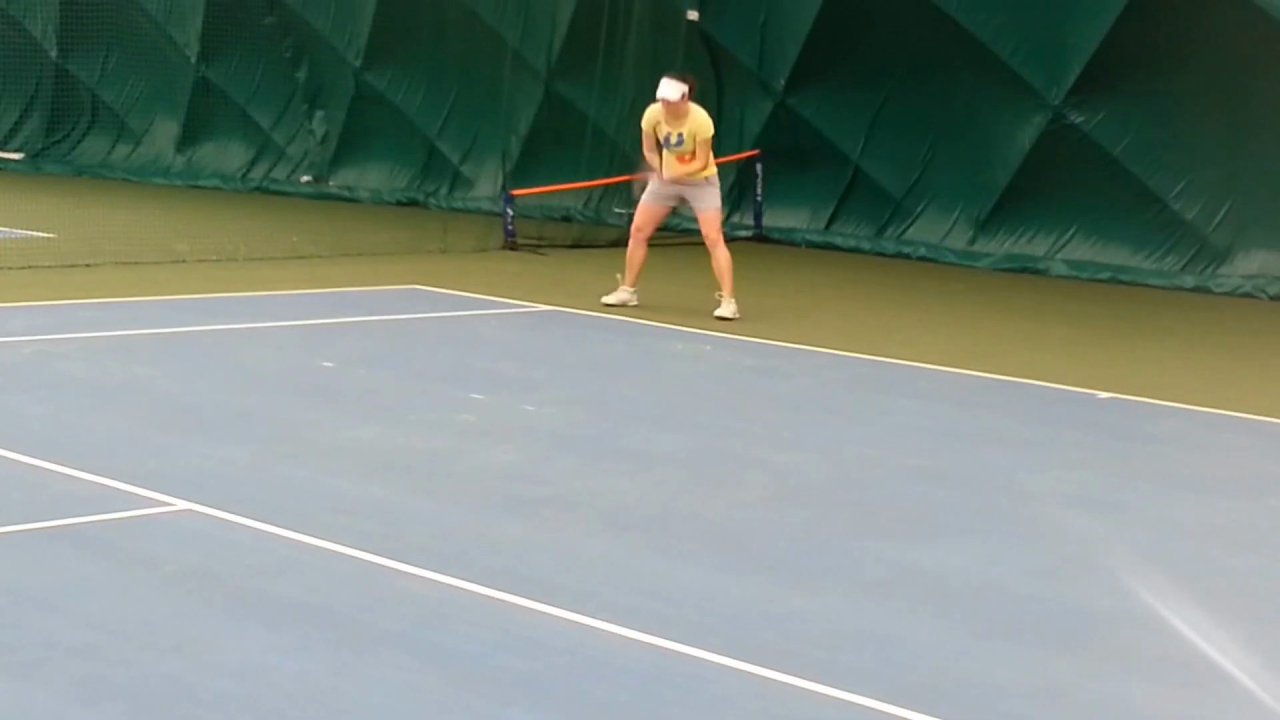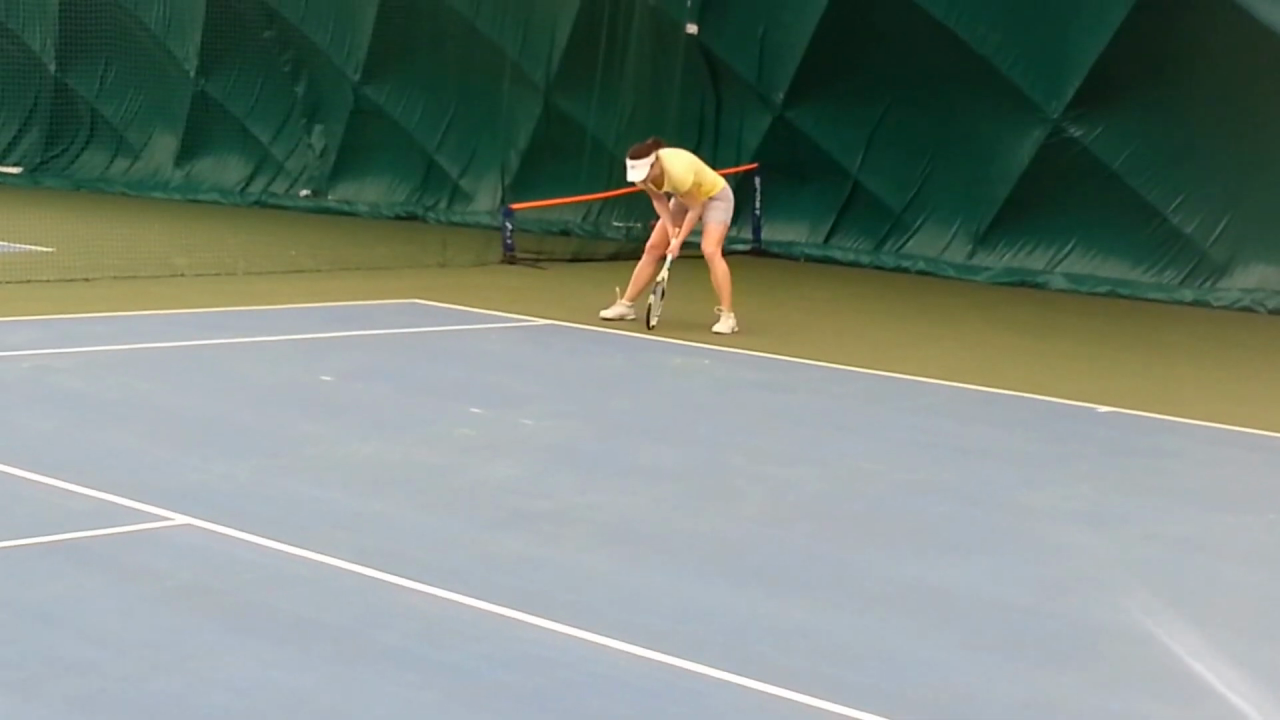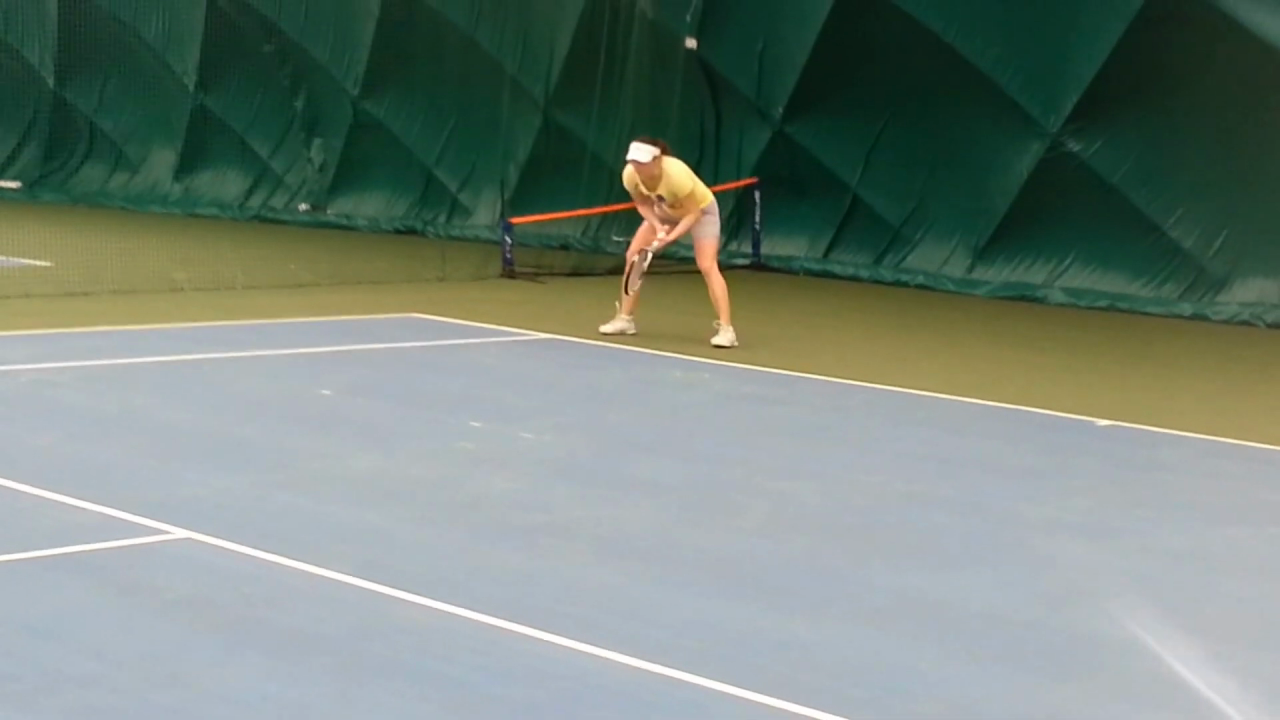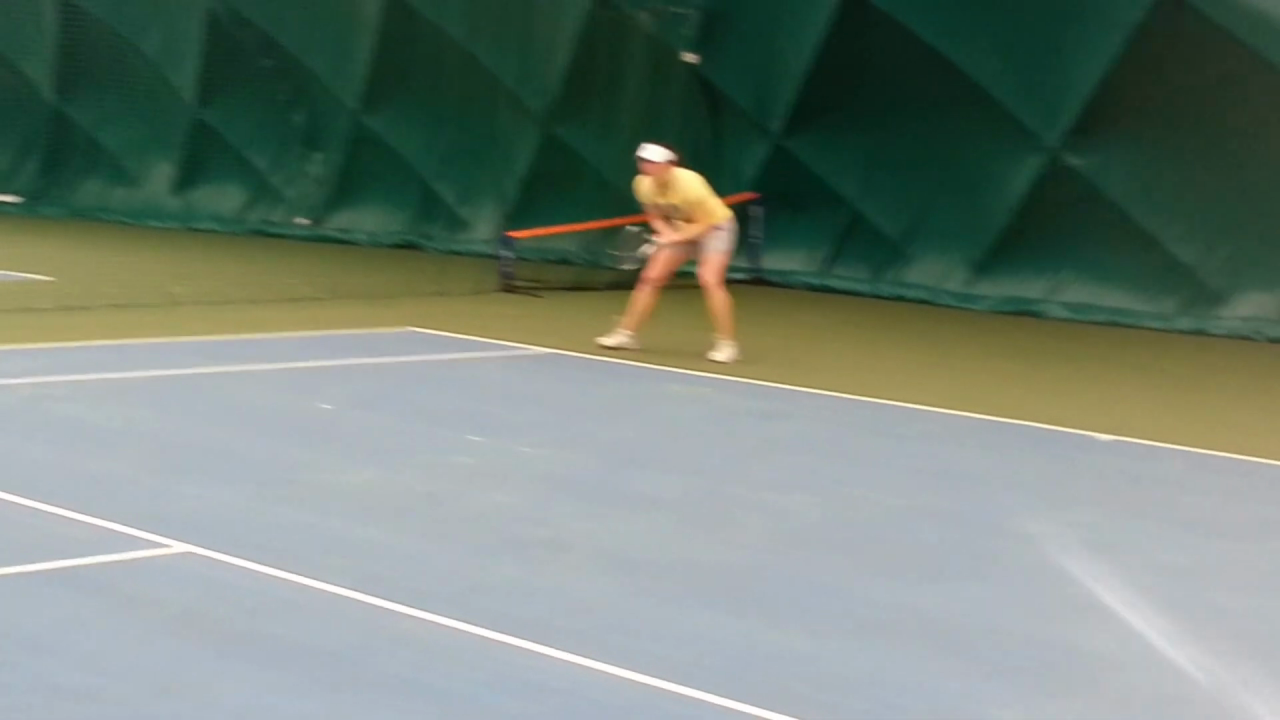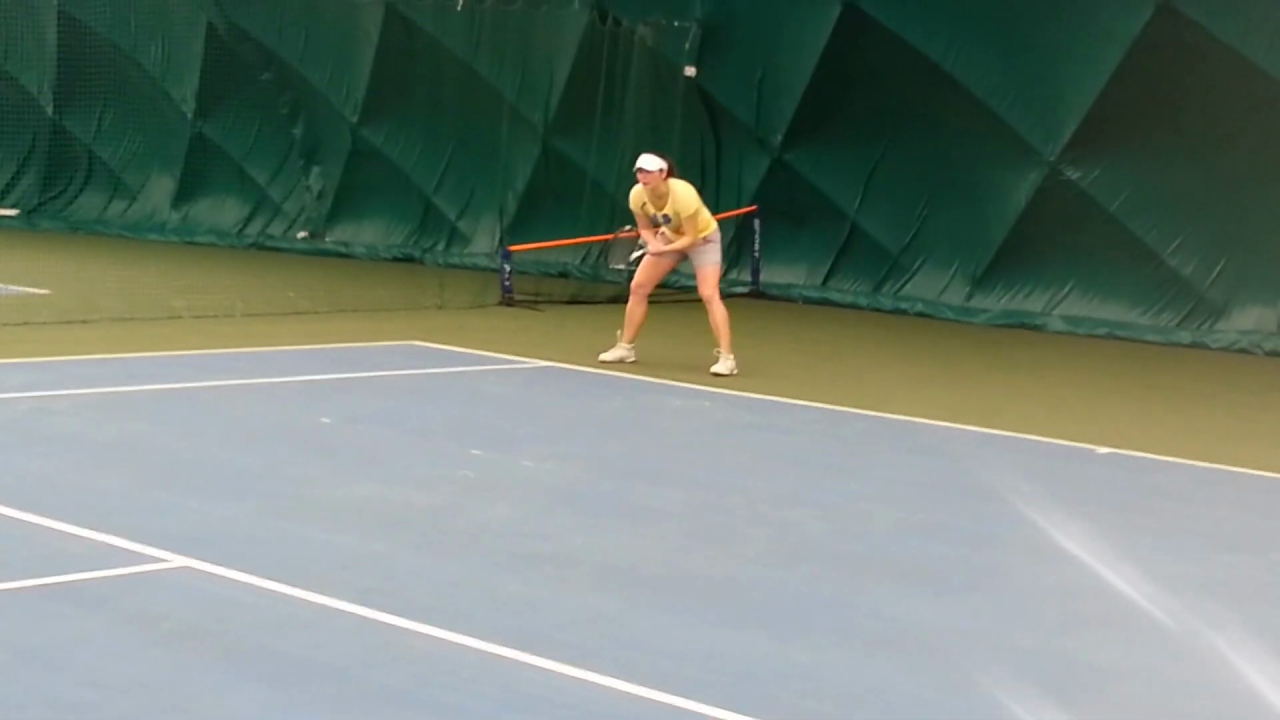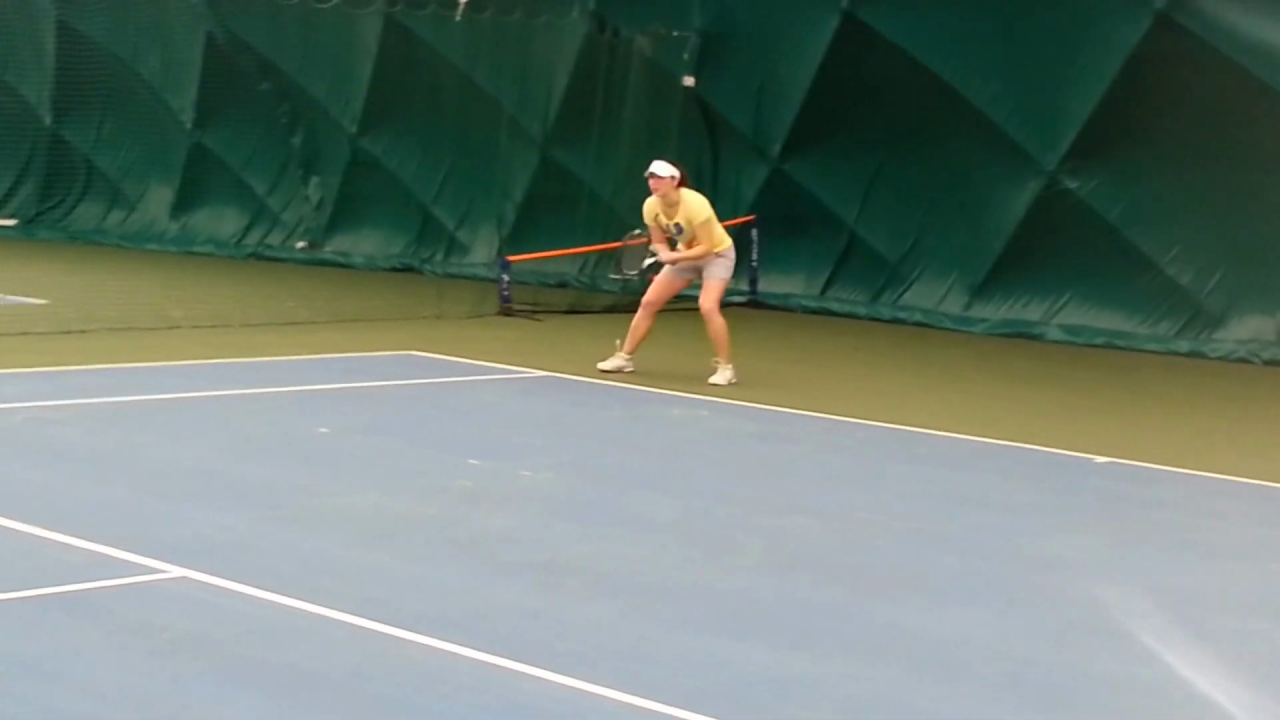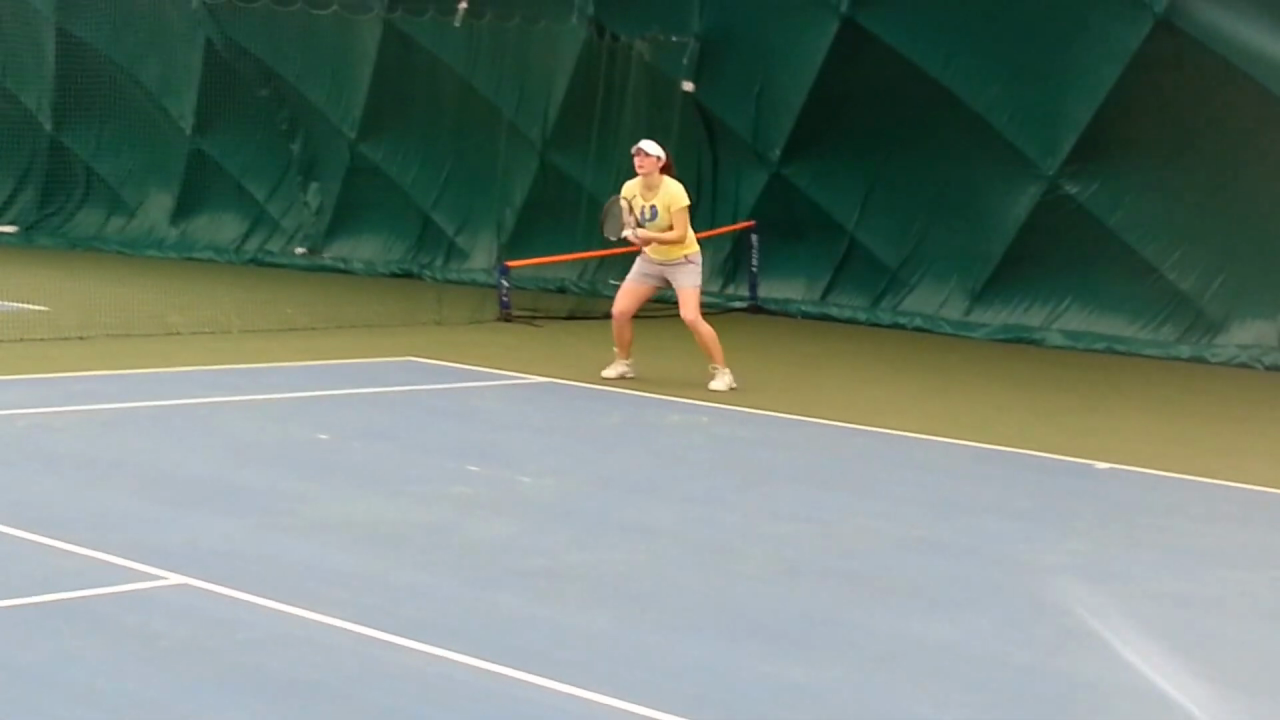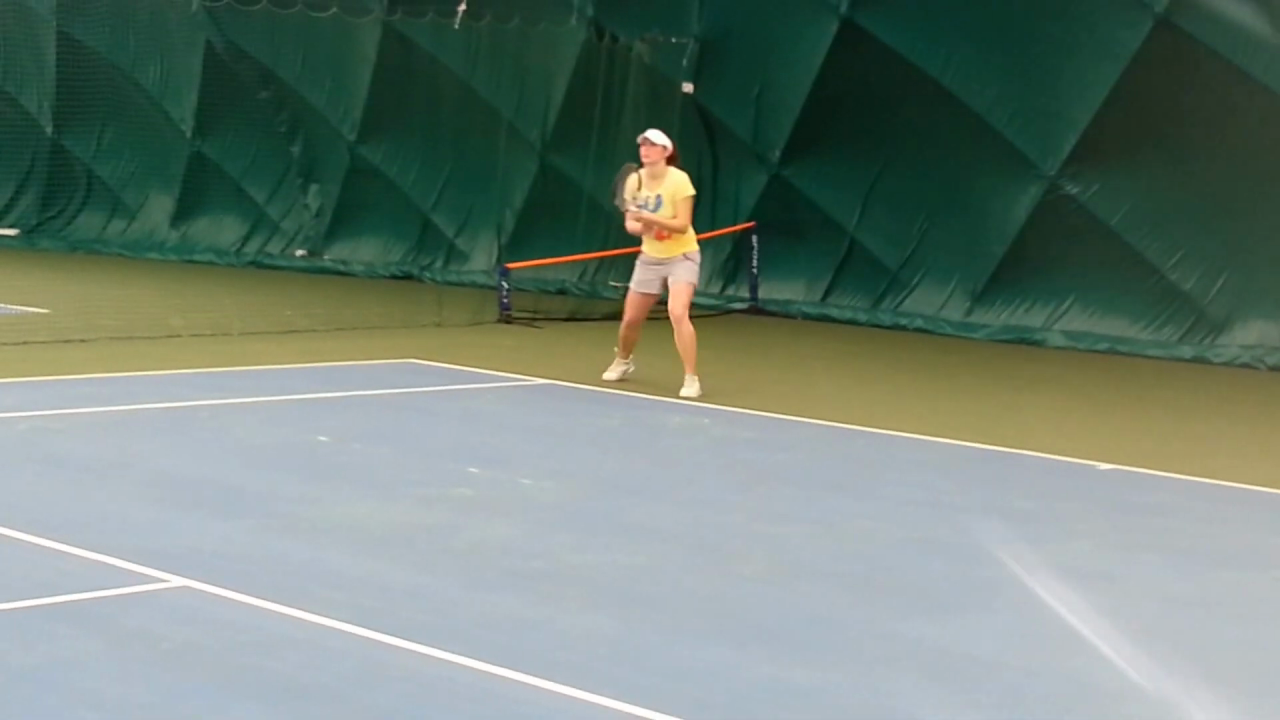
dt=0.5s
person 1, frame 1
left shoulder: (699, 119)
right shoulder: (652, 115)
left elbow: (702, 163)
right elbow: (649, 151)
left wrist: (675, 175)
right wrist: (659, 171)
left hip: (702, 180)
right hip: (666, 175)
left knee: (713, 237)
right knee: (639, 229)
left ankle: (728, 301)
right ankle: (628, 290)
person 1, frame 2
left shoulder: (677, 170)
right shoulder: (639, 171)
left elbow: (696, 207)
right elbow: (659, 200)
left wrist: (679, 241)
right wrist: (670, 226)
left hip: (715, 196)
right hip: (684, 198)
left knee: (710, 251)
right knee: (653, 248)
left ankle: (727, 316)
right ankle: (626, 304)
person 1, frame 3
left shoulder: (676, 174)
right shoulder: (630, 175)
left elbow: (693, 213)
right elbow: (642, 205)
left wrist: (670, 237)
right wrist: (657, 226)
left hip: (701, 209)
right hip: (666, 211)
left knee: (707, 266)
right knee: (634, 256)
left ankle: (726, 329)
right ankle: (625, 319)
person 1, frame 4
left shoulder: (688, 182)
right shoulder: (644, 185)
left elbow: (703, 224)
right elbow: (657, 219)
left wrist: (674, 239)
right wrist: (667, 234)
left hip: (716, 225)
right hip: (684, 228)
left knee: (710, 280)
right knee: (651, 278)
left ankle: (726, 343)
right ankle: (626, 333)
person 1, frame 5
left shoulder: (683, 194)
right shoulder: (637, 195)
left elbow: (691, 238)
right elbow: (645, 229)
left wrist: (663, 250)
right wrist: (653, 243)
left hip: (704, 237)
right hip: (670, 236)
left knee: (709, 293)
right knee: (638, 287)
left ankle: (726, 357)
right ankle: (625, 347)
person 1, frame 6
left shoulder: (695, 204)
right shoulder: (651, 206)
left elbow: (706, 247)
right elbow: (659, 242)
left wrist: (676, 257)
right wrist: (665, 254)
left hip: (717, 254)
right hip: (685, 253)
left knee: (708, 307)
right knee: (648, 303)
left ankle: (725, 367)
right ankle: (624, 357)
person 1, frame 7
left shoulder: (674, 190)
right shoulder: (629, 189)
left elbow: (680, 235)
right elbow: (631, 228)
left wrist: (650, 236)
right wrist: (636, 236)
left hip: (683, 259)
right hip: (650, 259)
left knee: (691, 317)
right knee: (620, 311)
left ankle: (722, 372)
right ankle: (623, 363)
person 1, frame 8
left shoulder: (679, 180)
right shoulder: (634, 181)
left elbow: (683, 224)
right elbow: (631, 223)
left wrist: (650, 217)
right wrist: (640, 227)
left hip: (682, 257)
right hip: (650, 259)
left knee: (677, 313)
right knee: (630, 319)
left ankle: (691, 379)
right ankle: (623, 361)
